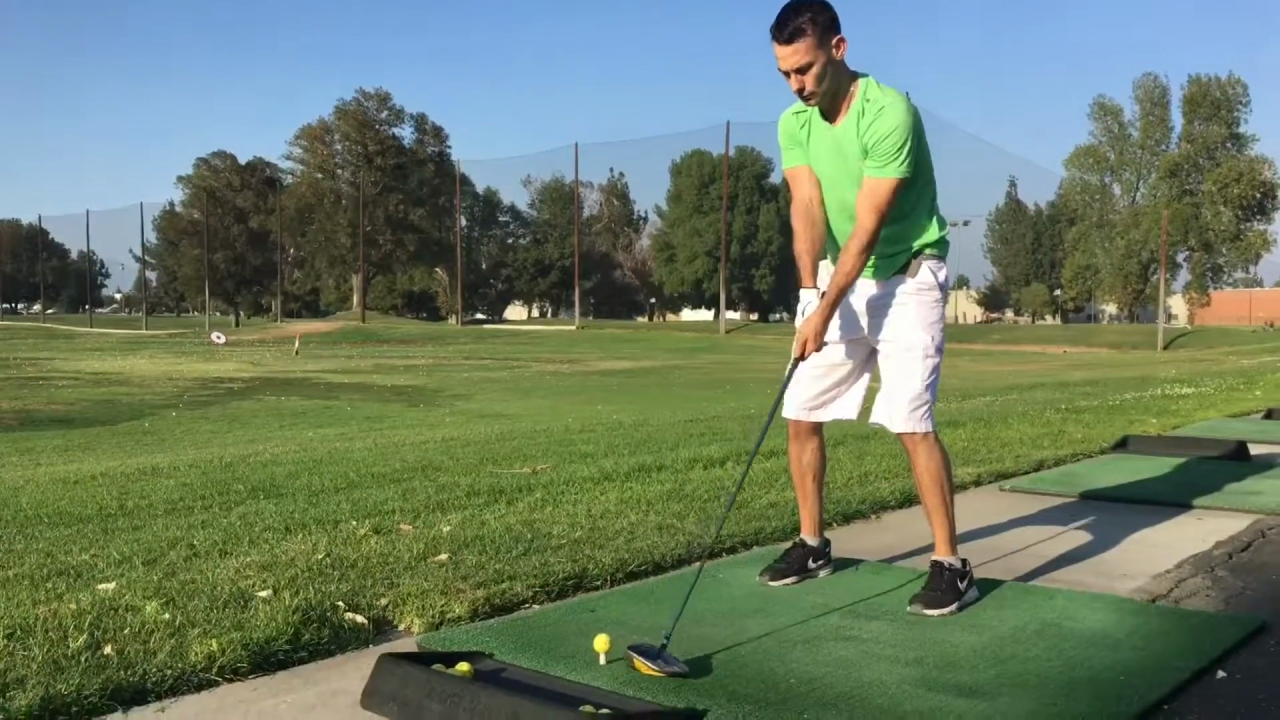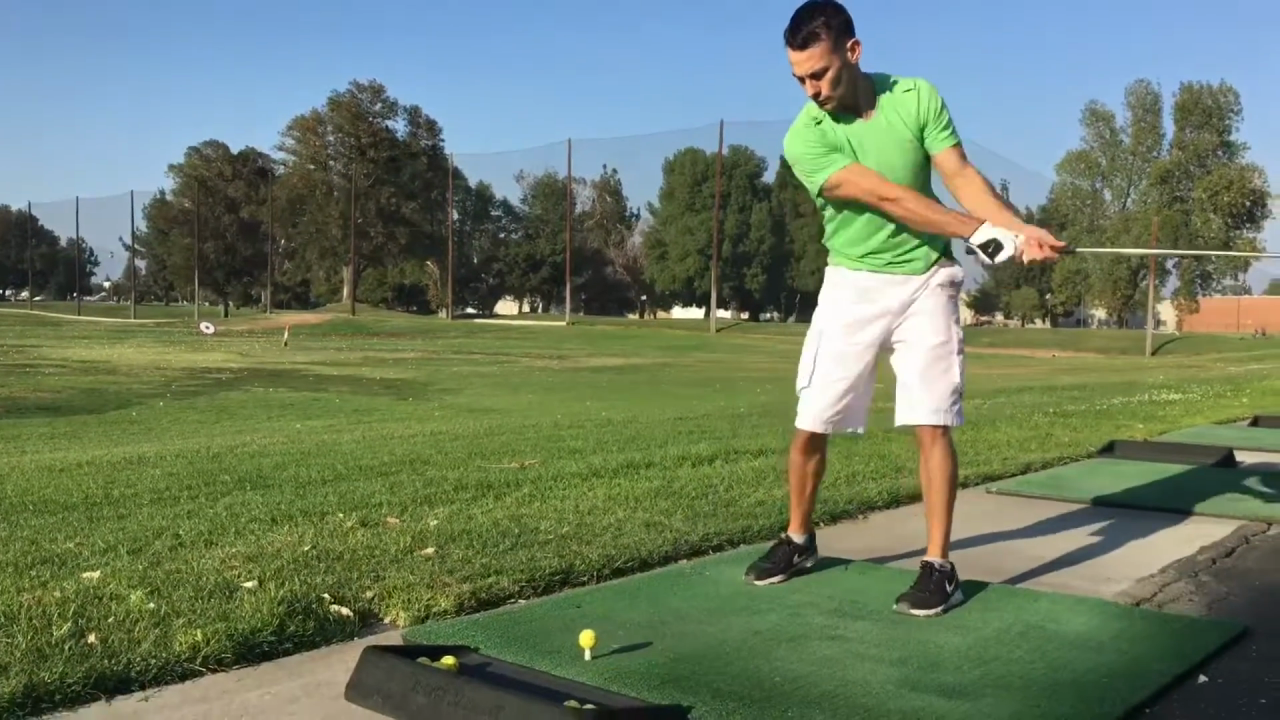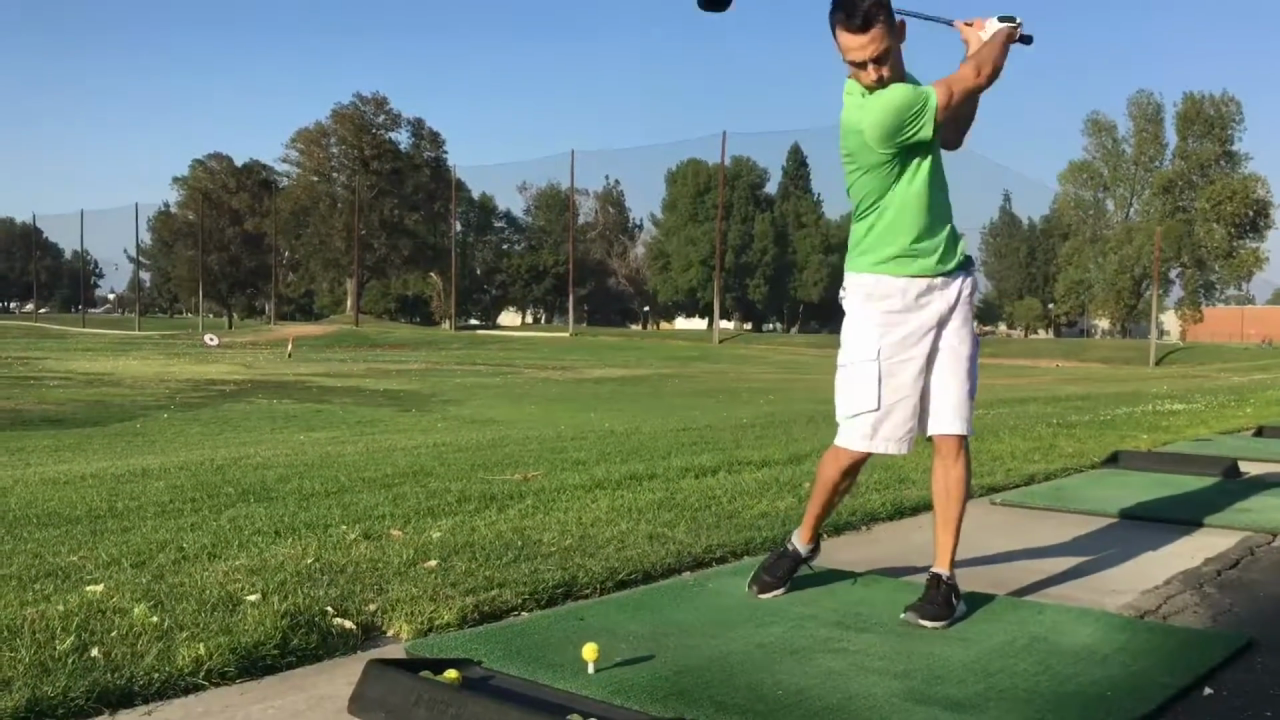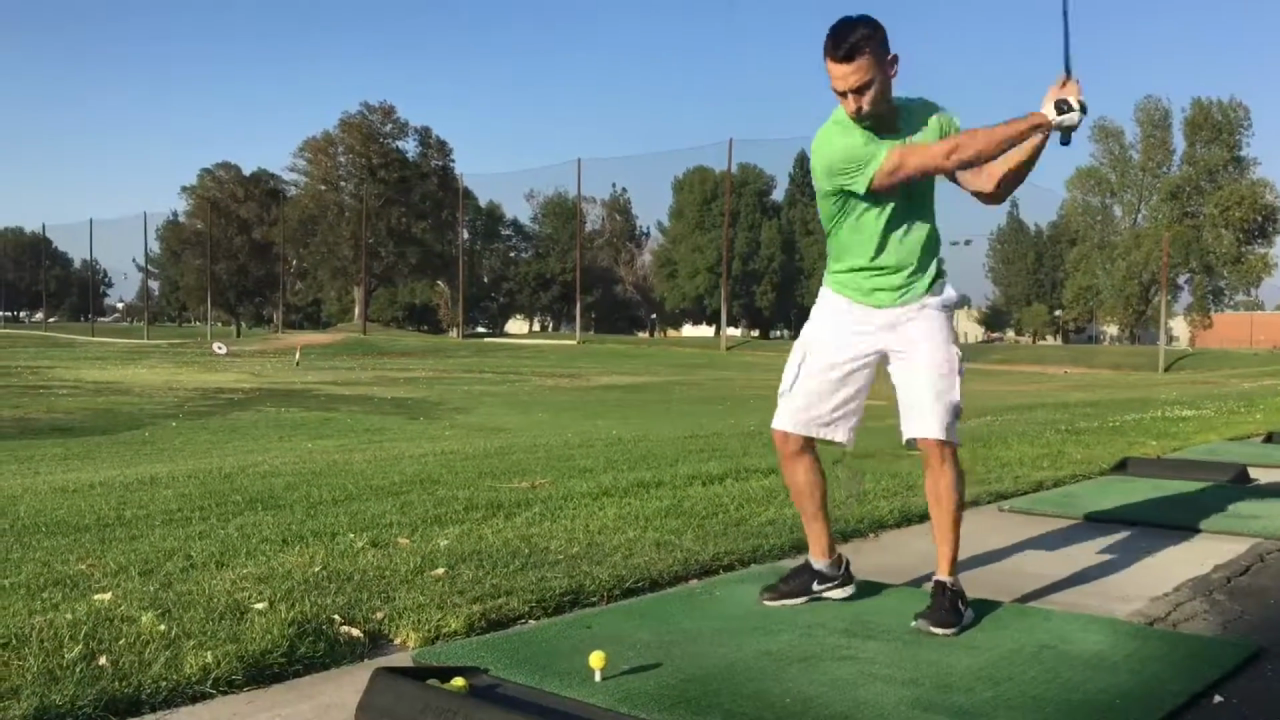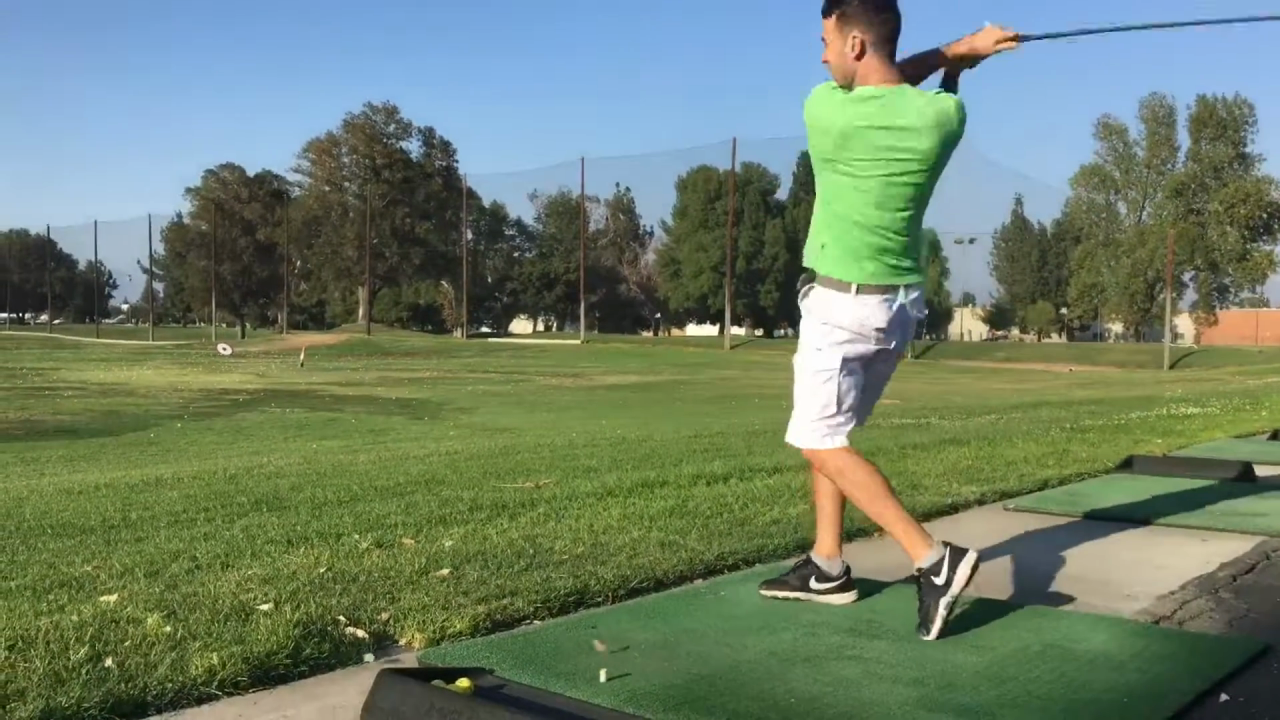
dt=0.4s
person 1, frame 1
left shoulder: (890, 113)
right shoulder: (793, 124)
left elbow: (868, 226)
right elbow: (807, 208)
left wrist: (826, 311)
right wrist: (809, 293)
left hip: (907, 278)
right hip: (837, 280)
left knee: (911, 421)
right knee: (801, 416)
left ankle: (950, 564)
right ankle: (812, 543)
person 1, frame 2
left shoulder: (918, 99)
right shoulder: (804, 139)
left elbow: (962, 176)
right elbow: (893, 200)
left wrist: (1016, 228)
right wrist: (983, 236)
left hip: (927, 280)
right hip: (853, 284)
left knee: (932, 422)
right knee: (811, 425)
left ankle: (937, 565)
right ankle: (797, 539)
person 1, frame 3
left shoulder: (900, 89)
right shoulder: (874, 108)
left elbow: (951, 127)
right elbow: (976, 77)
left wrist: (977, 51)
left hip: (951, 283)
right hip: (884, 292)
left knee: (951, 435)
right knee: (856, 443)
left ankle: (942, 576)
right ankle: (802, 542)
person 1, frame 4
left shoulder: (928, 118)
right shoulder: (835, 146)
left elbow: (991, 185)
right elbow: (948, 155)
left wrist: (1040, 132)
right wrist: (1040, 119)
left hip: (917, 308)
right hip: (846, 308)
left knee: (935, 440)
right knee: (789, 434)
left ankle: (947, 583)
right ankle: (825, 564)
person 1, frame 5
left shoulder: (824, 109)
right shoulder: (946, 116)
left hip: (842, 303)
right hip: (900, 301)
left knee: (825, 444)
right knee: (826, 431)
left ankle: (934, 560)
right ankle: (827, 566)
